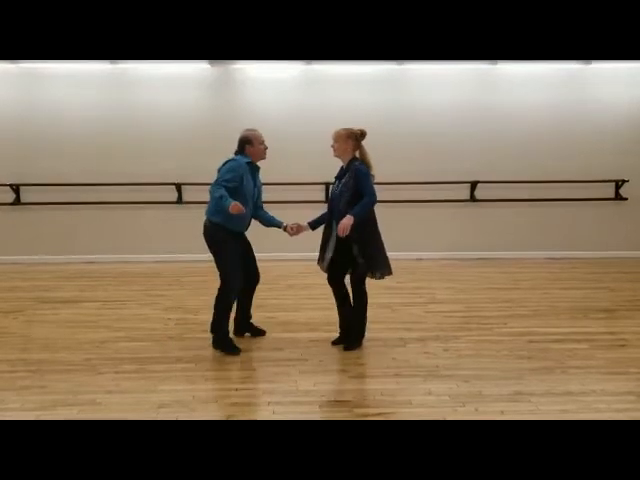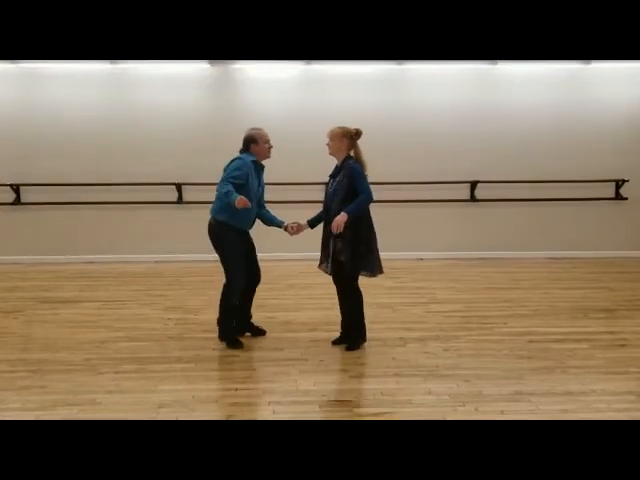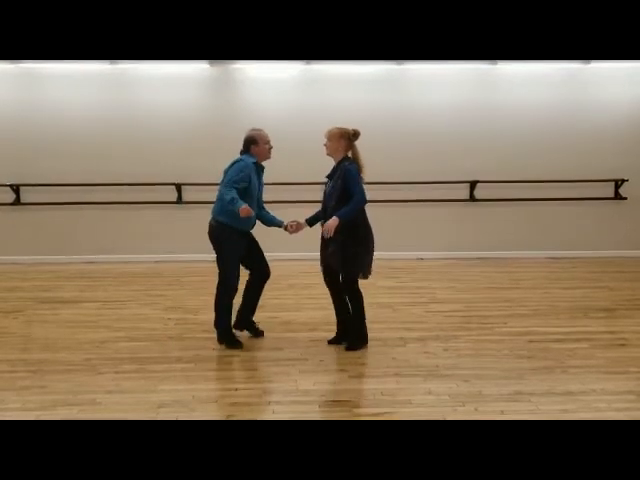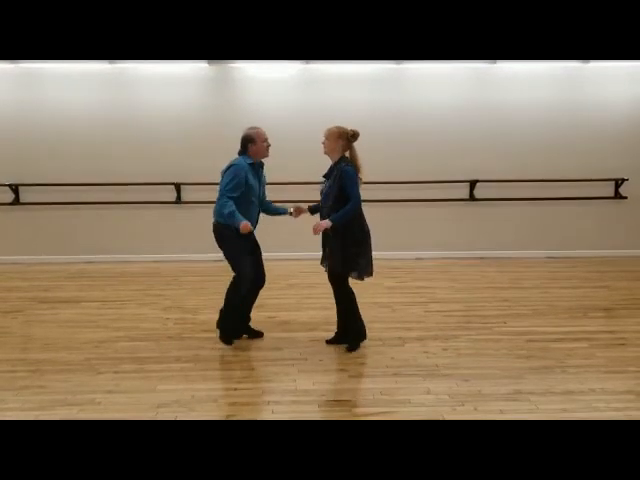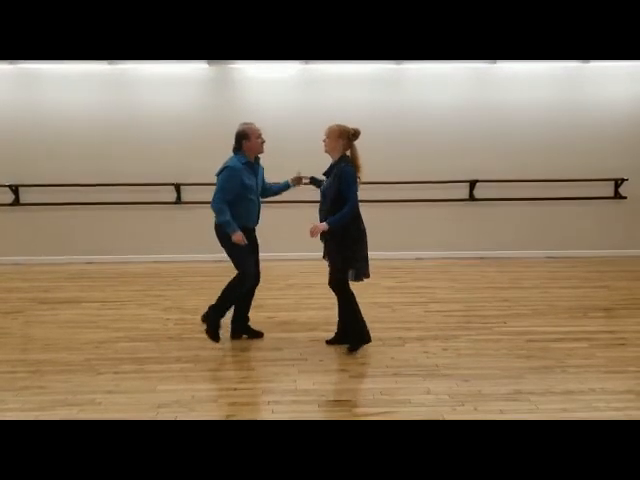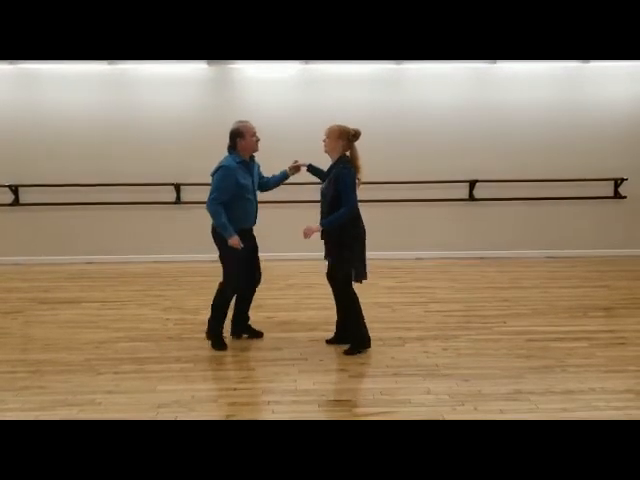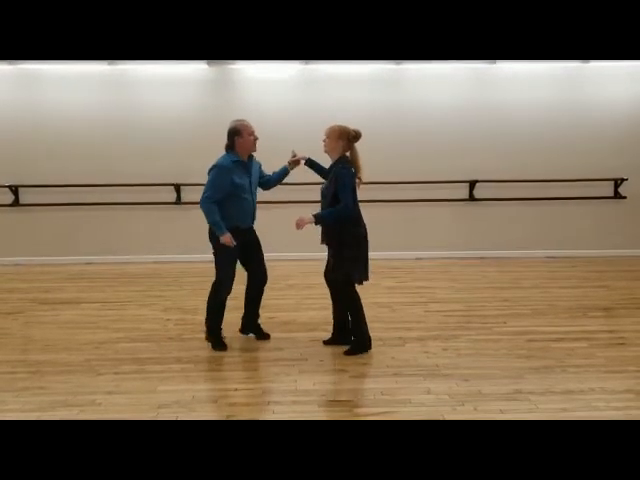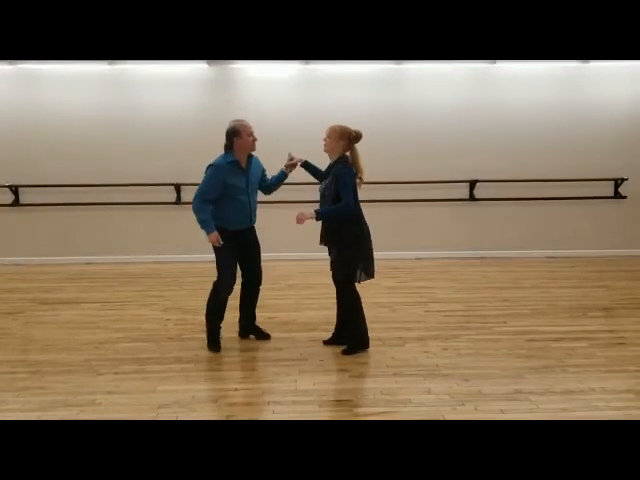
dt=0.2s
person 1, frame 1
left shoulder: (359, 170)
right shoulder: (342, 173)
left elbow: (371, 198)
right elbow: (333, 210)
left wrist: (351, 217)
right wrist: (308, 226)
left hip: (359, 237)
right hip: (342, 238)
left knee: (357, 284)
right knee: (334, 278)
left ankle: (357, 335)
right ankle: (347, 330)
person 1, frame 2
left shoulder: (353, 168)
right shoulder: (337, 171)
left elbow: (367, 196)
right elbow: (330, 207)
left wrist: (346, 214)
right wrist: (307, 225)
left hip: (355, 236)
right hip: (339, 236)
left knee: (349, 282)
right knee: (339, 281)
left ankle: (358, 335)
right ankle: (348, 331)
person 1, frame 3
left shoulder: (349, 169)
right shoulder: (336, 171)
left elbow: (360, 199)
left wrist: (337, 218)
right wrist: (306, 223)
left hip: (353, 236)
right hip: (337, 237)
left knee: (349, 284)
right knee: (331, 279)
left ankle: (359, 335)
right ankle: (344, 331)
person 1, frame 4
left shoulder: (346, 170)
right shoulder: (335, 169)
left elbow: (355, 203)
left wrist: (329, 221)
right wrist: (310, 210)
left hip: (350, 236)
right hip: (338, 236)
left knee: (340, 281)
right knee: (336, 279)
left ankle: (357, 332)
right ankle: (345, 331)
person 1, frame 5
left shoulder: (345, 170)
right shoulder: (336, 168)
left elbow: (352, 205)
left wrist: (327, 223)
right wrist: (311, 180)
left hip: (347, 235)
right hip: (337, 235)
left knee: (338, 282)
right knee: (339, 282)
left ankle: (360, 334)
right ankle: (345, 332)
person 1, frame 6
left shoulder: (344, 170)
right shoulder: (337, 167)
left elbow: (348, 208)
left wrist: (320, 225)
right wrist: (308, 167)
left hip: (347, 236)
right hip: (338, 235)
left knee: (342, 284)
right knee: (335, 280)
left ankle: (361, 338)
right ankle: (344, 332)
person 1, frame 7
left shoulder: (344, 171)
right shoulder: (337, 167)
left elbow: (346, 207)
left wrist: (313, 218)
right wrist: (306, 161)
left hip: (349, 236)
right hip: (339, 236)
left knee: (345, 285)
right knee: (332, 279)
left ankle: (362, 340)
right ankle: (342, 332)
person 1, frame 8
left shoulder: (344, 170)
right shoulder: (336, 167)
left elbow: (348, 206)
left wrist: (314, 214)
right wrist: (303, 164)
left hip: (350, 236)
right hip: (341, 236)
left knee: (346, 284)
right knee: (340, 281)
left ankle: (359, 338)
right ankle: (343, 333)
person 2, frame 1
left shoulder: (254, 174)
right shoulder: (235, 166)
left elbow: (257, 211)
right elbow: (216, 189)
left wrist: (282, 225)
right wrist: (229, 203)
left hip: (236, 232)
right hip: (219, 231)
left knee: (251, 276)
right knee: (231, 282)
left ankle: (242, 324)
right ankle: (220, 337)
person 2, frame 2
left shoulder: (258, 173)
right shoulder: (241, 164)
left elbow: (260, 209)
right elbow: (224, 186)
left wrist: (282, 225)
right wrist: (235, 198)
left hip: (241, 231)
right hip: (223, 229)
left knee: (253, 276)
right knee: (235, 280)
left ankle: (242, 323)
right ankle: (226, 330)
person 2, frame 3
left shoulder: (257, 171)
right shoulder: (243, 166)
left elbow: (259, 209)
right elbow: (226, 191)
left wrist: (282, 224)
right wrist: (239, 206)
left hip: (242, 232)
right hip: (224, 230)
left knee: (262, 271)
right knee: (229, 281)
left ankle: (244, 319)
right ankle: (224, 332)
person 2, frame 4
left shoulder: (258, 170)
right shoulder: (239, 168)
left elbow: (262, 204)
right elbow: (224, 199)
left wrist: (287, 211)
right wrist: (239, 221)
left hip: (246, 232)
right hip: (228, 231)
left knee: (258, 278)
right knee: (245, 275)
left ankle: (239, 323)
right ankle: (226, 324)
person 2, frame 5
left shoulder: (256, 165)
right shoulder: (233, 168)
left elbow: (263, 191)
right elbow: (218, 203)
left wrist: (288, 184)
right wrist: (233, 230)
left hip: (248, 230)
right hip: (231, 232)
left knee: (253, 277)
right knee: (247, 274)
left ankle: (240, 325)
right ankle: (213, 316)
person 2, frame 6
left shoulder: (251, 164)
right shoulder: (228, 168)
left elbow: (262, 184)
right elbow: (213, 204)
left wrist: (287, 173)
right wrist: (229, 234)
left hip: (246, 231)
right hip: (229, 234)
left knee: (253, 278)
right knee: (232, 281)
left ankle: (240, 324)
right ankle: (214, 330)
person 2, frame 7
left shoulder: (252, 163)
right shoulder: (223, 167)
left elbow: (265, 182)
right elbow: (207, 202)
left wrist: (287, 169)
right wrist: (221, 232)
left hip: (247, 231)
right hip: (226, 234)
left knee: (259, 275)
right knee: (224, 282)
left ankle: (250, 323)
right ankle: (213, 332)
person 2, frame 8
left shoulder: (255, 163)
right shoulder: (219, 168)
left elbow: (266, 187)
right elbow: (199, 202)
left wrist: (285, 172)
right wrist: (209, 230)
left hip: (247, 232)
right hip: (224, 234)
left knee: (254, 279)
right knee: (225, 282)
left ankle: (247, 325)
right ankle: (213, 332)
